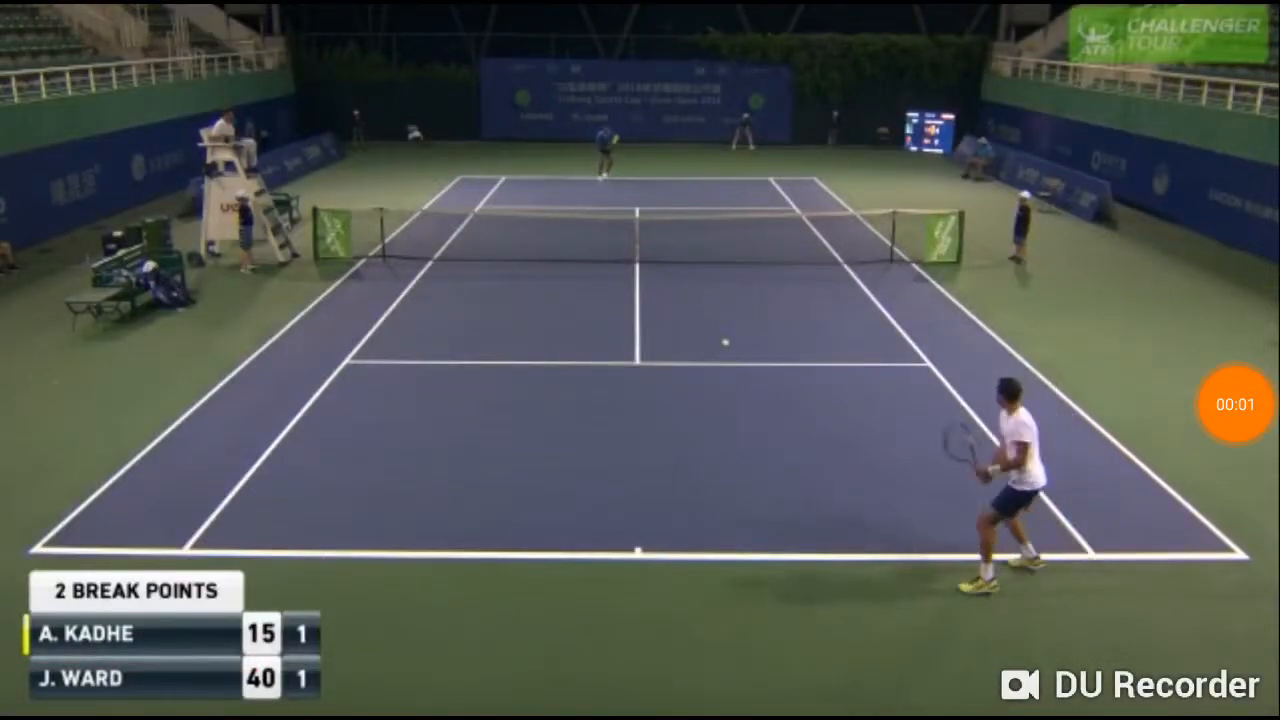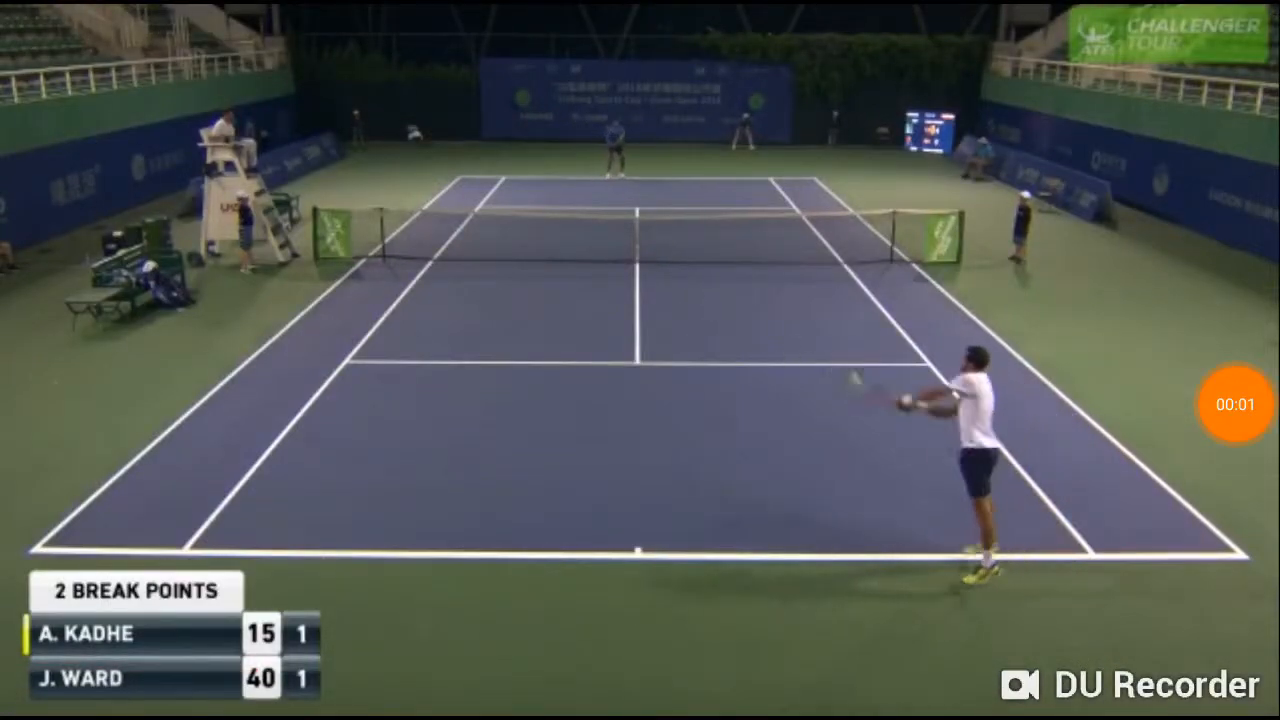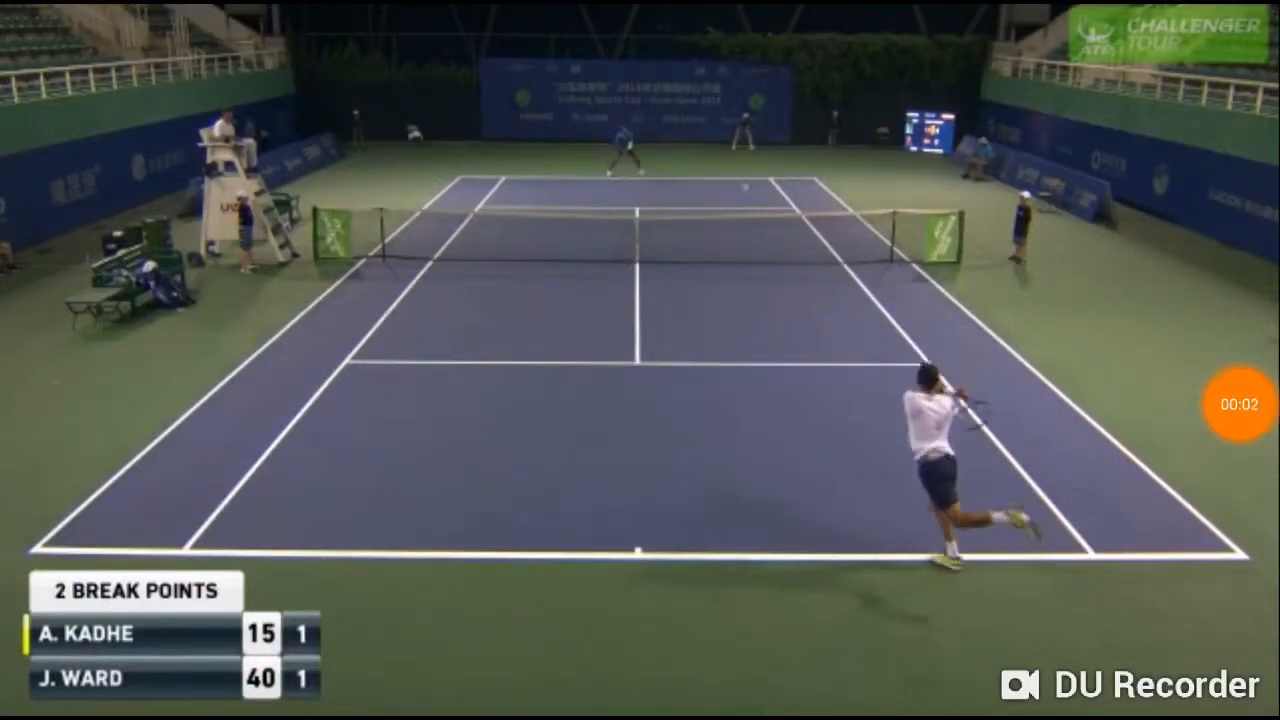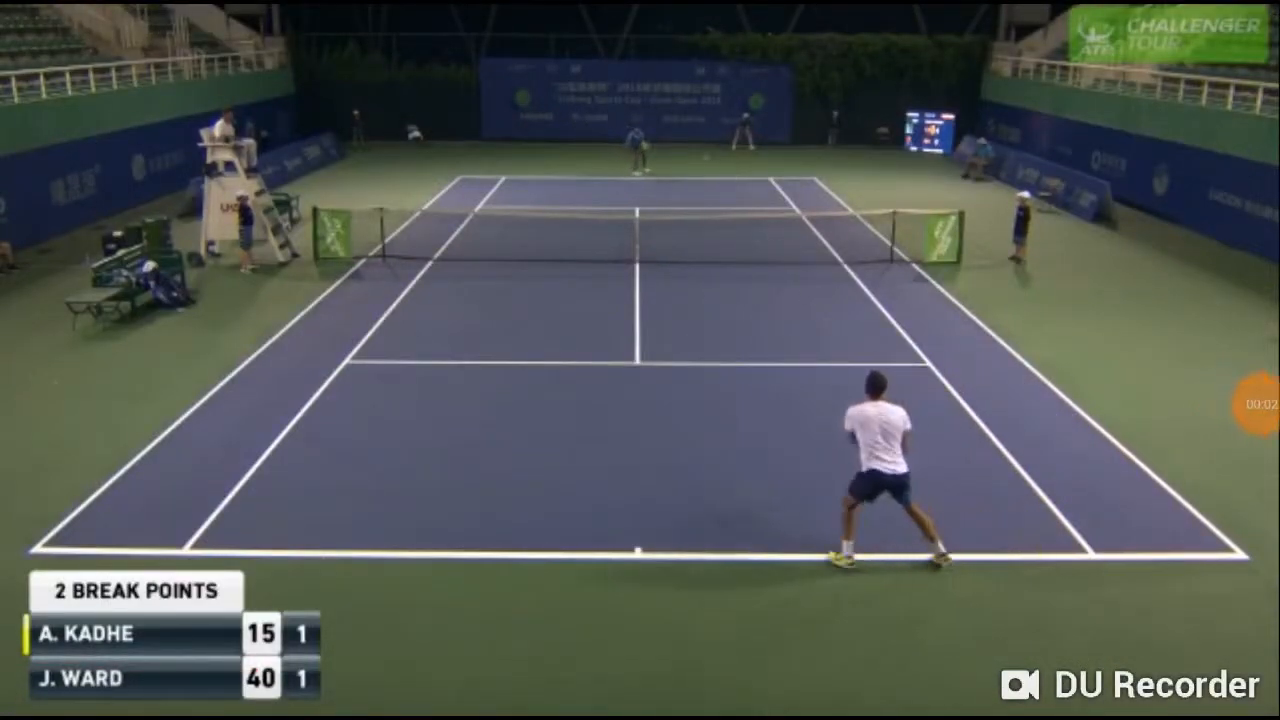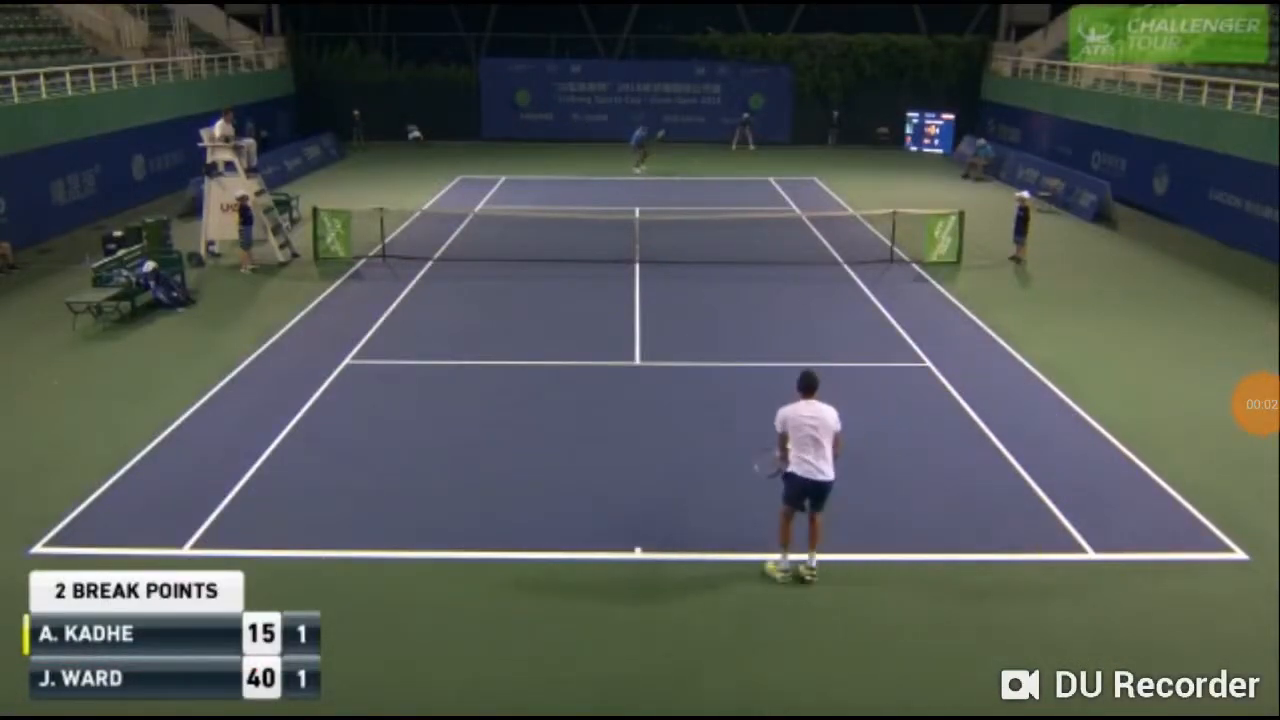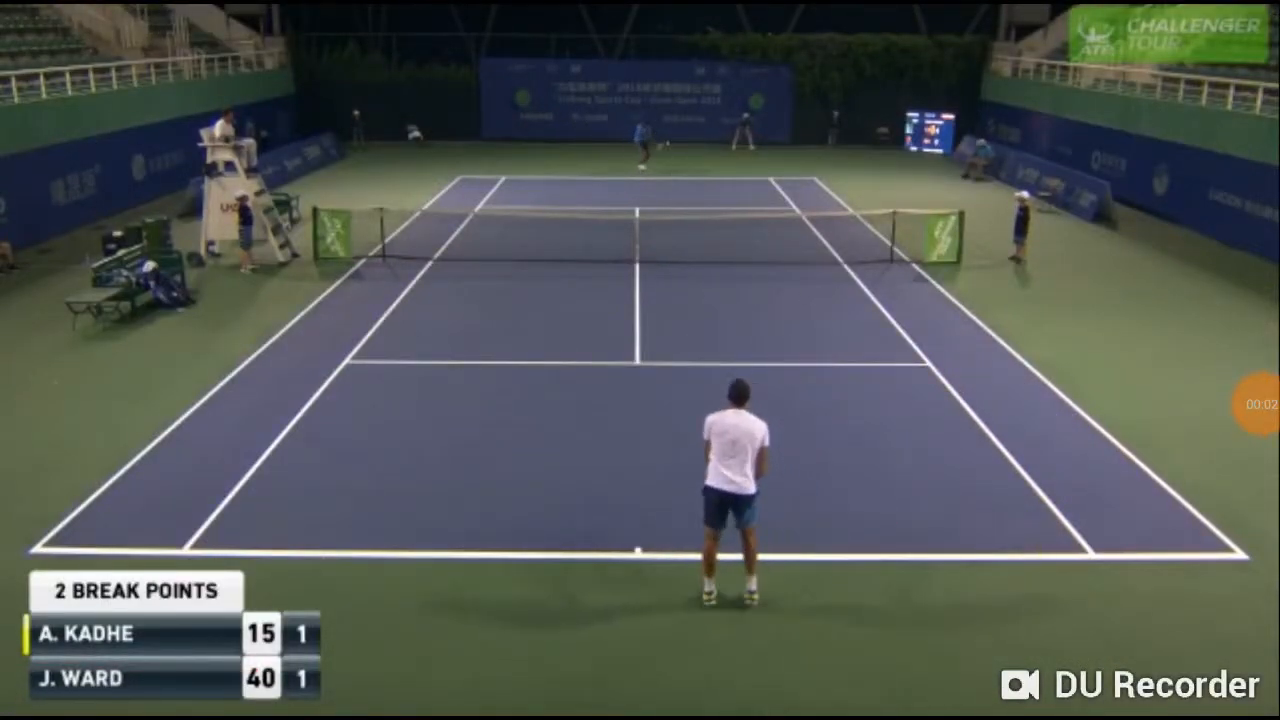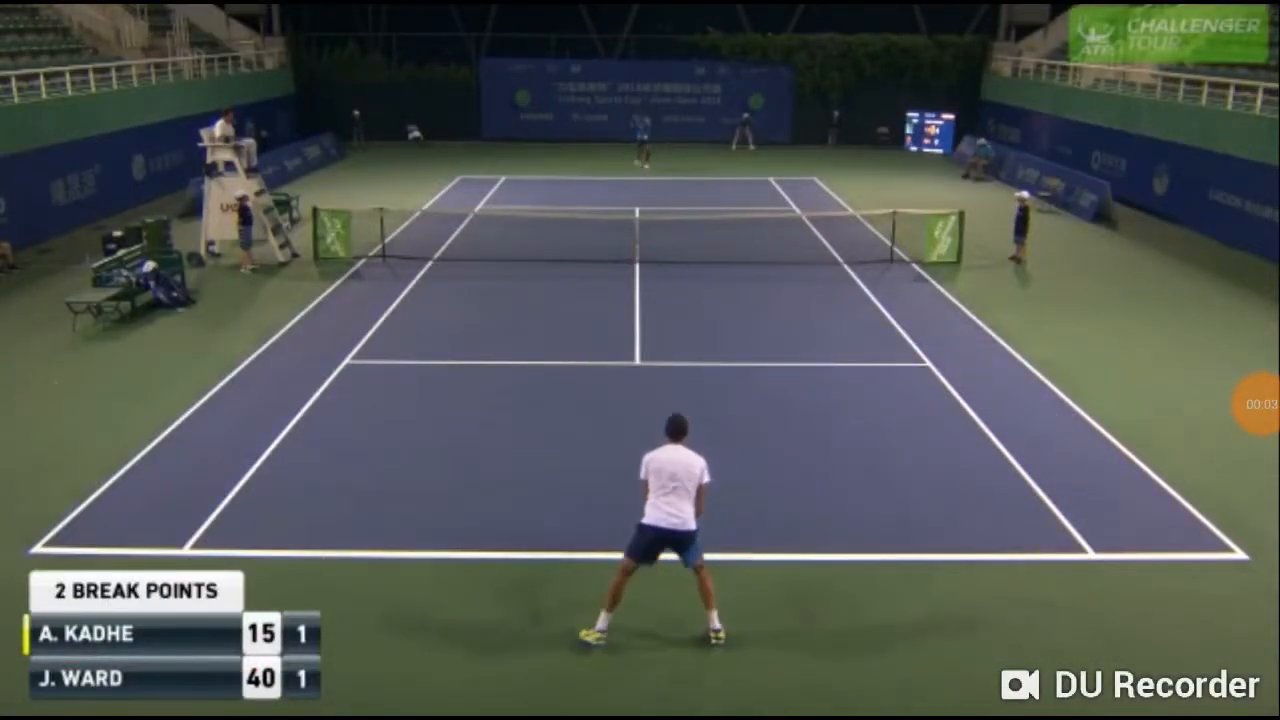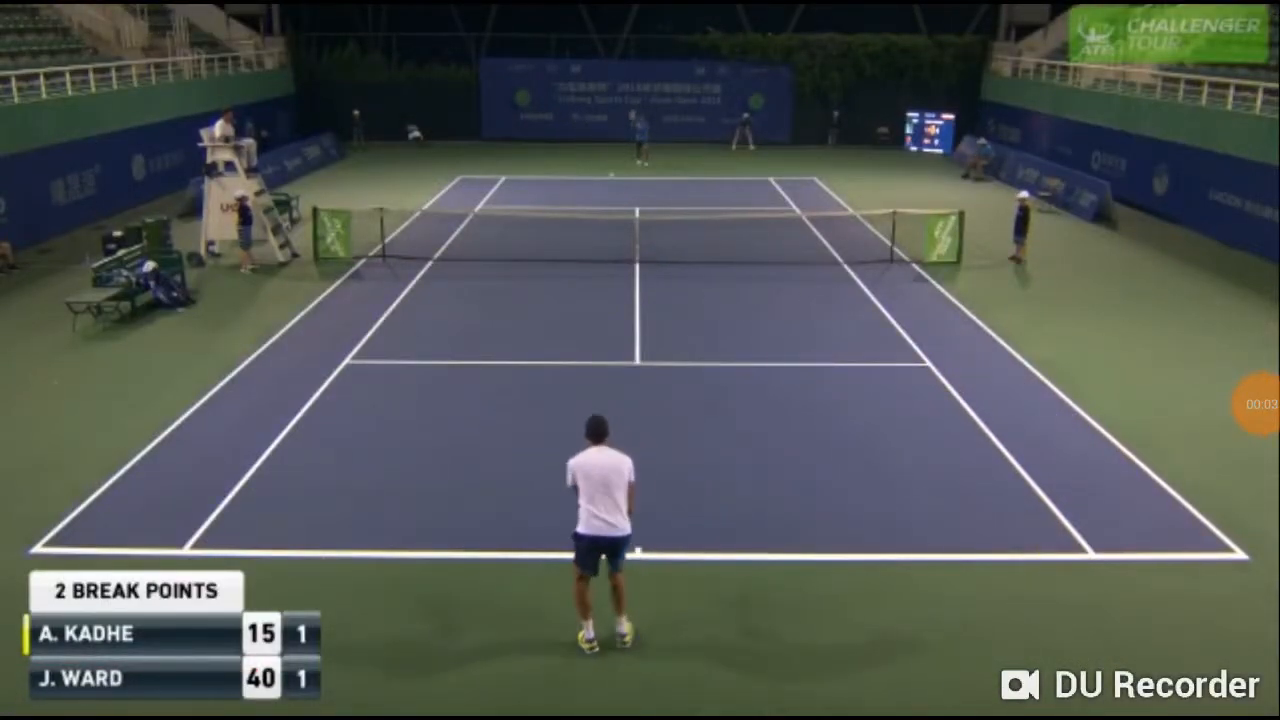
dt=0.3s
person 1, frame 1
left shoulder: (1020, 422)
right shoulder: (1011, 417)
left elbow: (1020, 460)
right elbow: (1004, 449)
left wrist: (993, 469)
right wrist: (993, 469)
left hip: (1025, 483)
right hip: (1032, 480)
left knee: (985, 522)
right knee: (1008, 515)
left ankle: (987, 579)
right ankle: (1031, 557)
person 1, frame 2
left shoulder: (970, 380)
right shoulder: (979, 381)
left elbow: (941, 392)
right elbow: (953, 410)
left wrist: (909, 401)
right wrist: (921, 405)
left hip: (978, 450)
right hip: (985, 448)
left knee: (981, 505)
right knee: (983, 501)
left ankle: (989, 564)
right ankle: (987, 546)
person 1, frame 3
left shoulder: (911, 398)
right shoulder: (948, 403)
left wrist: (952, 395)
left hip: (930, 464)
right hip: (946, 459)
left knee: (958, 519)
right knee: (939, 506)
left ankle: (1010, 517)
right ankle: (952, 555)
person 1, frame 4
left shoulder: (854, 413)
right shoulder: (899, 413)
right elbow: (905, 448)
left hip: (872, 472)
right hip: (899, 471)
left knee: (848, 506)
right knee: (911, 509)
left ankle: (846, 555)
right ankle: (940, 552)
person 1, frame 5
left shoulder: (785, 413)
right shoulder: (831, 412)
left elbow: (783, 449)
right elbow: (836, 451)
left hip: (798, 475)
right hip: (825, 476)
left knee: (786, 516)
right knee: (815, 515)
left ankle: (783, 567)
right ankle: (811, 566)
person 1, frame 6
left shoulder: (712, 420)
right shoulder: (759, 426)
left elbow: (708, 456)
right elbow: (761, 467)
left hip: (716, 487)
right hip: (745, 490)
left knee: (710, 540)
right knee: (749, 535)
left ankle: (709, 590)
right ankle: (752, 588)
person 1, frame 7
left shoulder: (650, 459)
right shoulder: (699, 462)
left elbow: (648, 495)
right elbow: (700, 507)
left hip: (653, 525)
right hip: (685, 527)
left knee: (624, 572)
right knee: (701, 571)
left ankle: (600, 629)
right ankle: (715, 627)
person 1, frame 8
left shoulder: (575, 463)
right shoulder: (625, 461)
right elbow: (629, 502)
left hip: (589, 532)
right hip: (620, 532)
left knee: (582, 579)
right knee: (616, 575)
left ankle: (589, 637)
right ankle: (623, 630)
